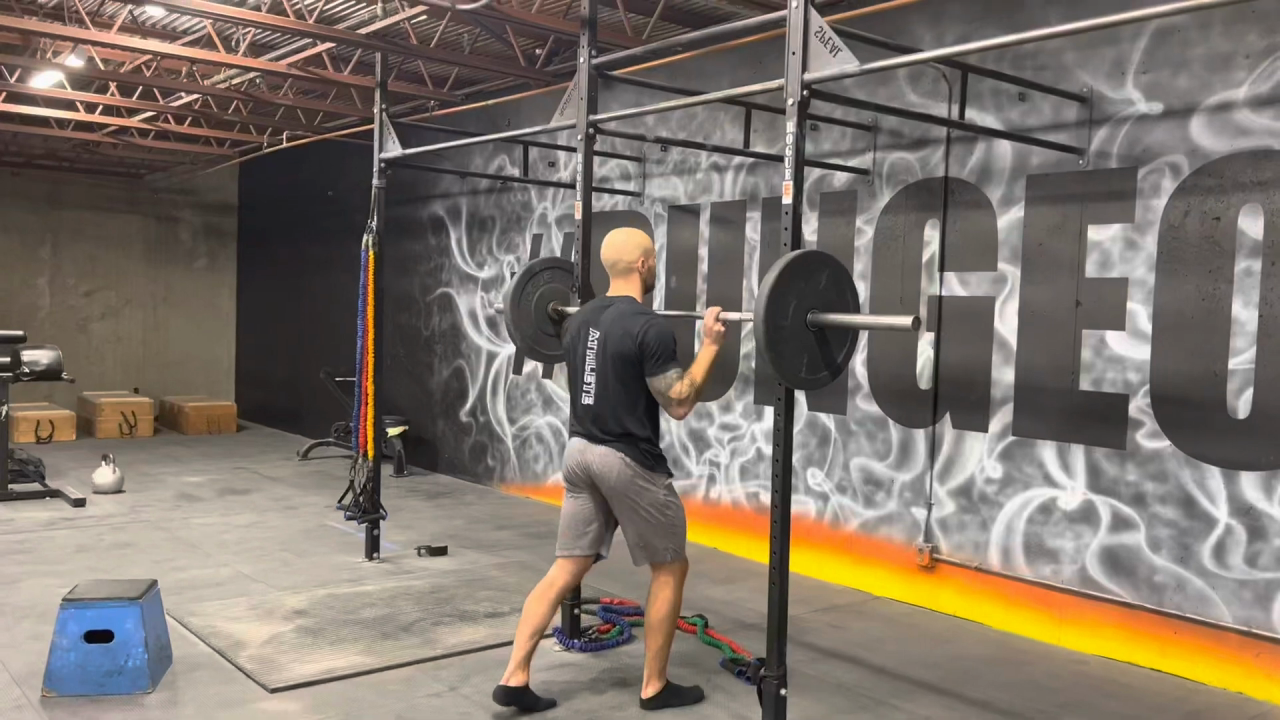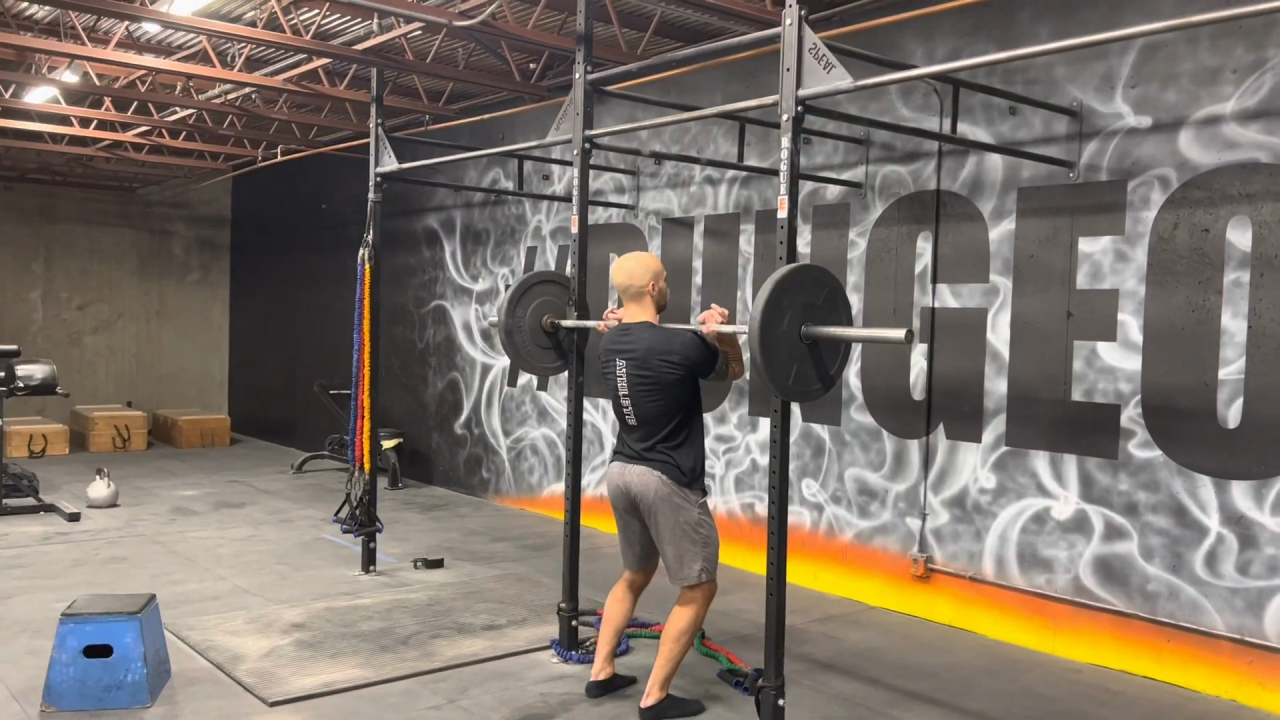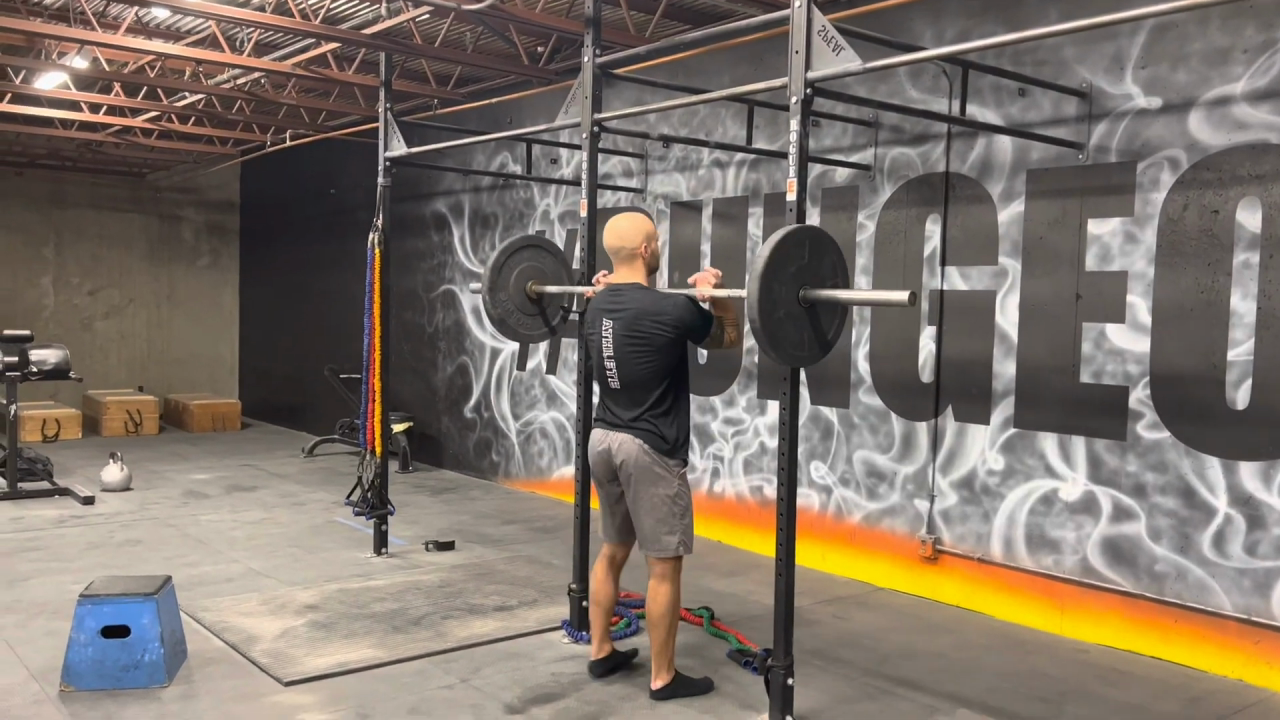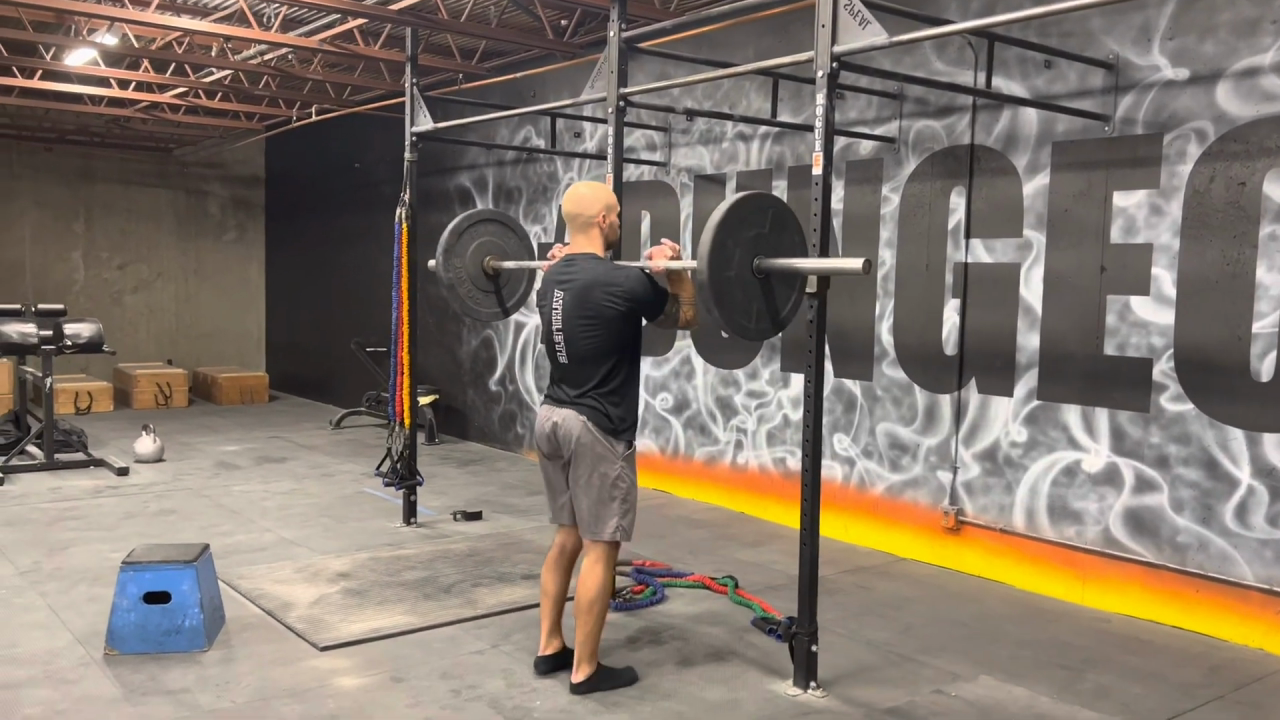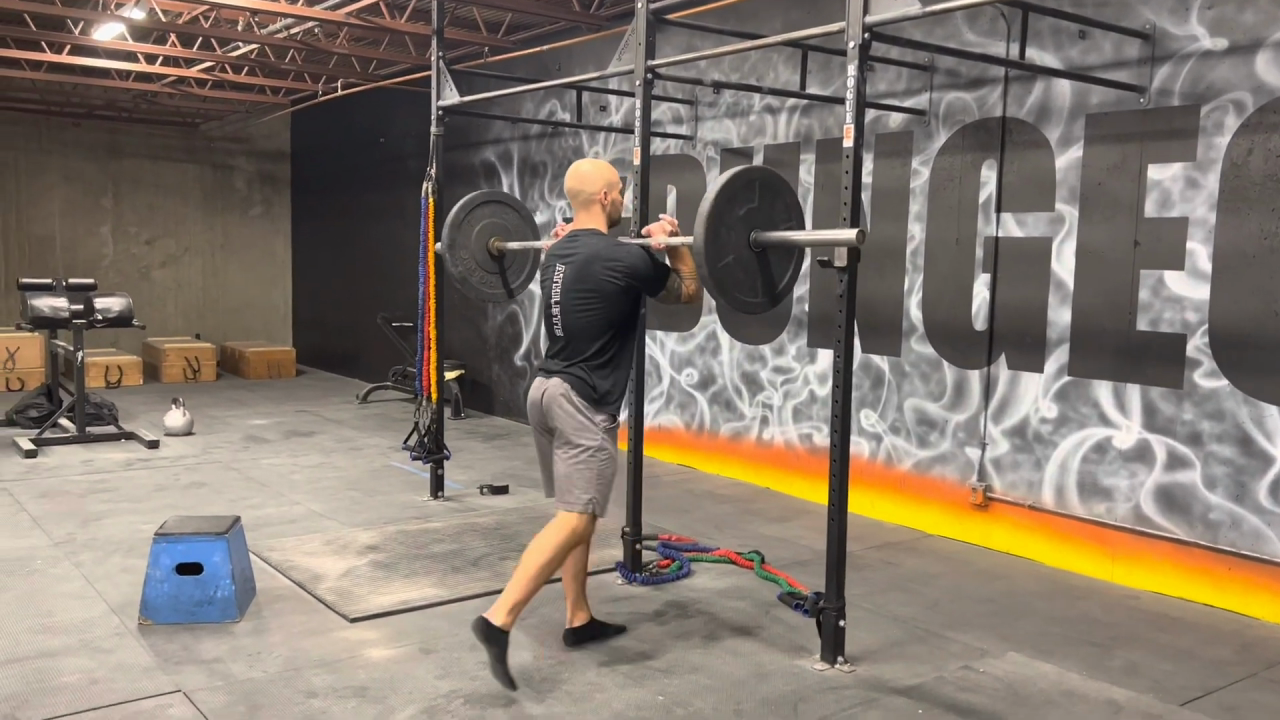
dt=1s
person 1, frame 1
left shoulder: (580, 319)
right shoulder: (650, 328)
right elbow: (679, 404)
right wrist: (711, 345)
left hip: (578, 453)
right hip: (630, 462)
left knee: (568, 568)
right knee: (671, 569)
left ankle: (515, 678)
right ankle: (654, 686)
person 1, frame 2
left shoulder: (610, 343)
right shoulder: (680, 345)
right elbow: (734, 370)
right wrist: (720, 333)
left hip: (621, 472)
right hip: (667, 481)
left knee: (635, 575)
right knee: (698, 589)
left ankle: (601, 672)
person 1, frame 3
left shoulder: (597, 305)
right shoulder: (672, 309)
right elbow: (729, 339)
right wrist: (717, 297)
left hip: (602, 439)
right hip: (650, 450)
left knee: (614, 549)
right knee: (664, 563)
left ankle: (602, 650)
right ankle: (664, 677)
person 1, frame 4
left shoulder: (552, 277)
right shoulder: (625, 282)
right elbow: (686, 317)
right wrist: (674, 269)
left hip: (551, 417)
right hip: (597, 428)
left knee: (568, 539)
right knee: (599, 549)
left ankle: (550, 647)
right ankle: (585, 669)
person 1, frame 5
left shoulder: (557, 254)
right shoulder: (626, 258)
right elbow: (689, 291)
right wrist: (673, 244)
left hip: (545, 389)
right hip: (583, 402)
left knee: (584, 509)
right knee: (573, 518)
left ankle: (579, 619)
right ankle: (498, 618)
